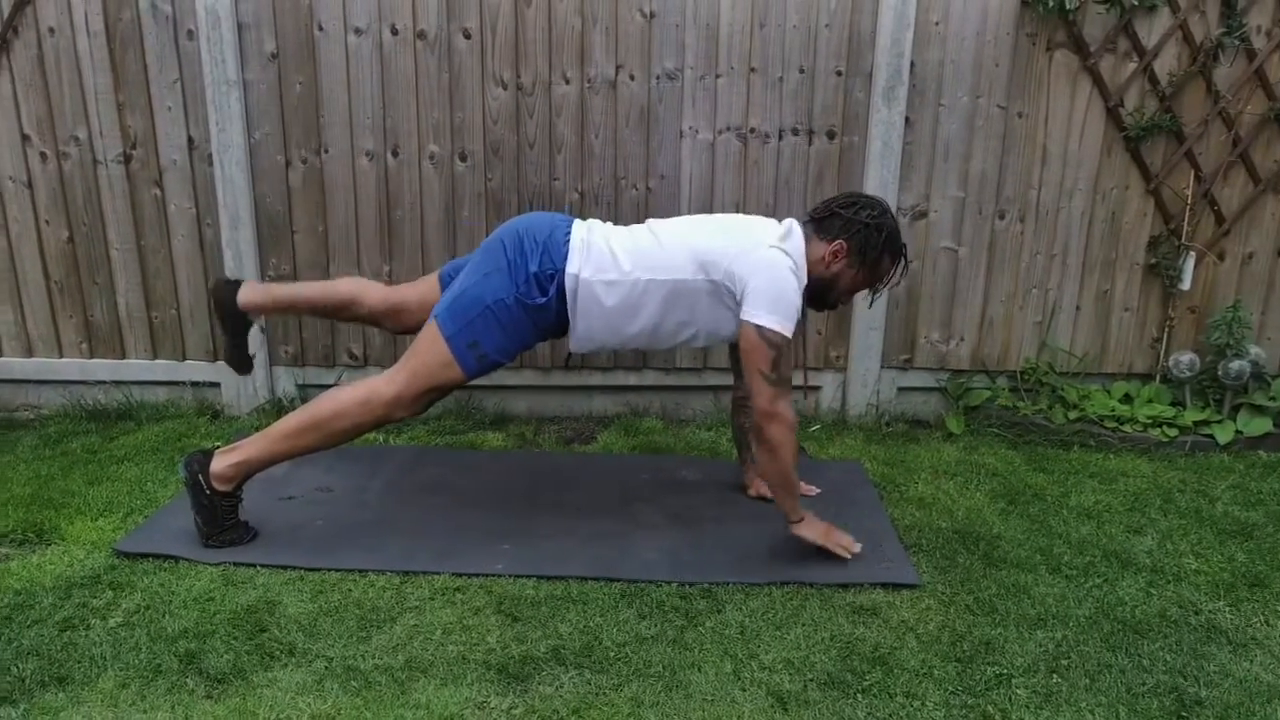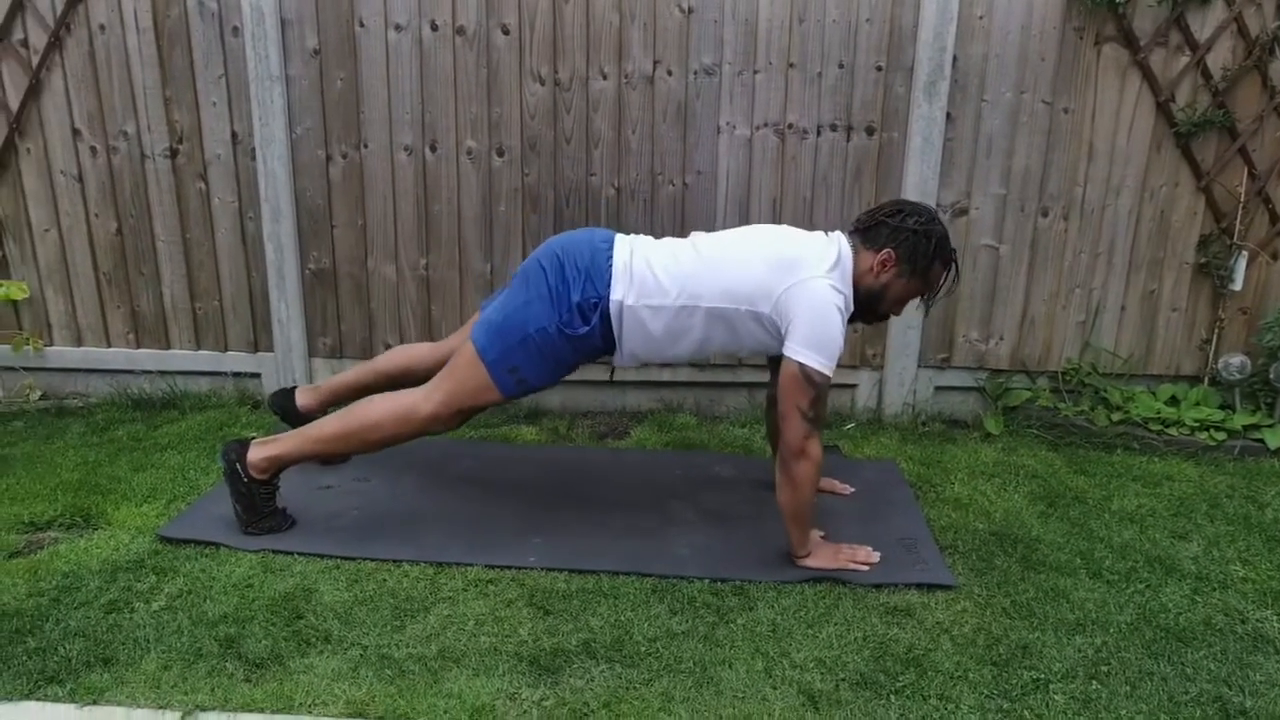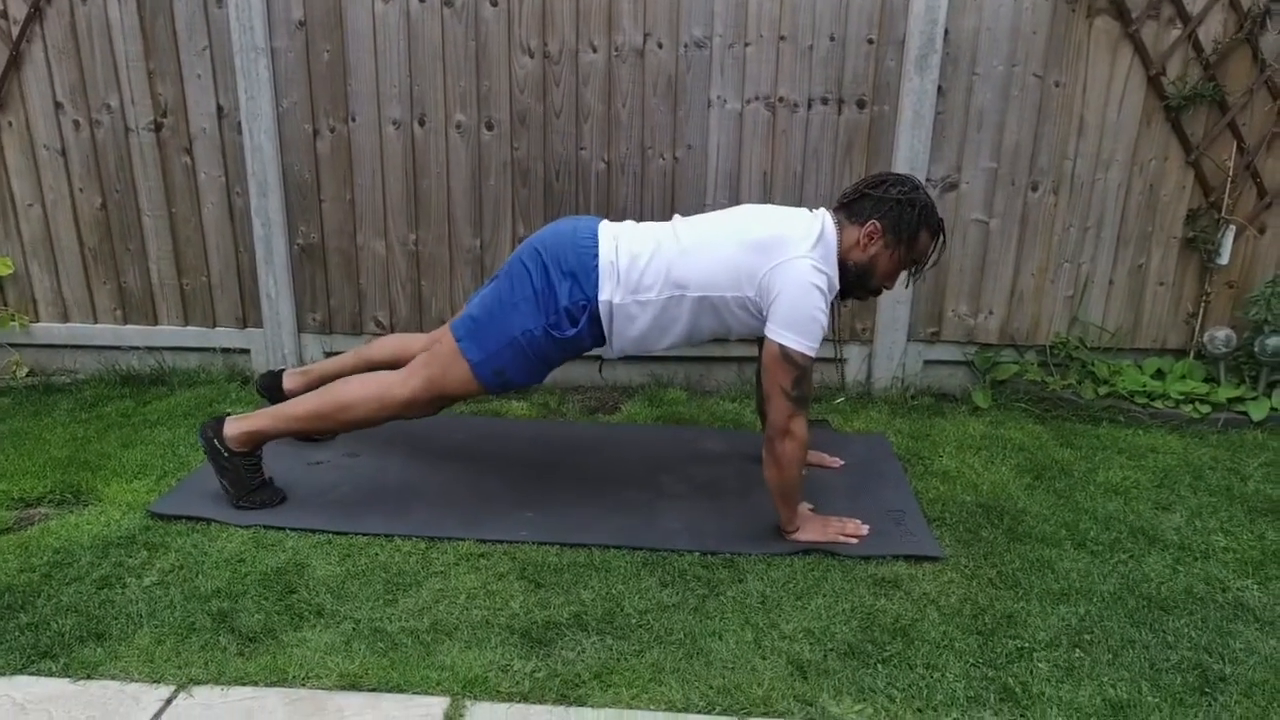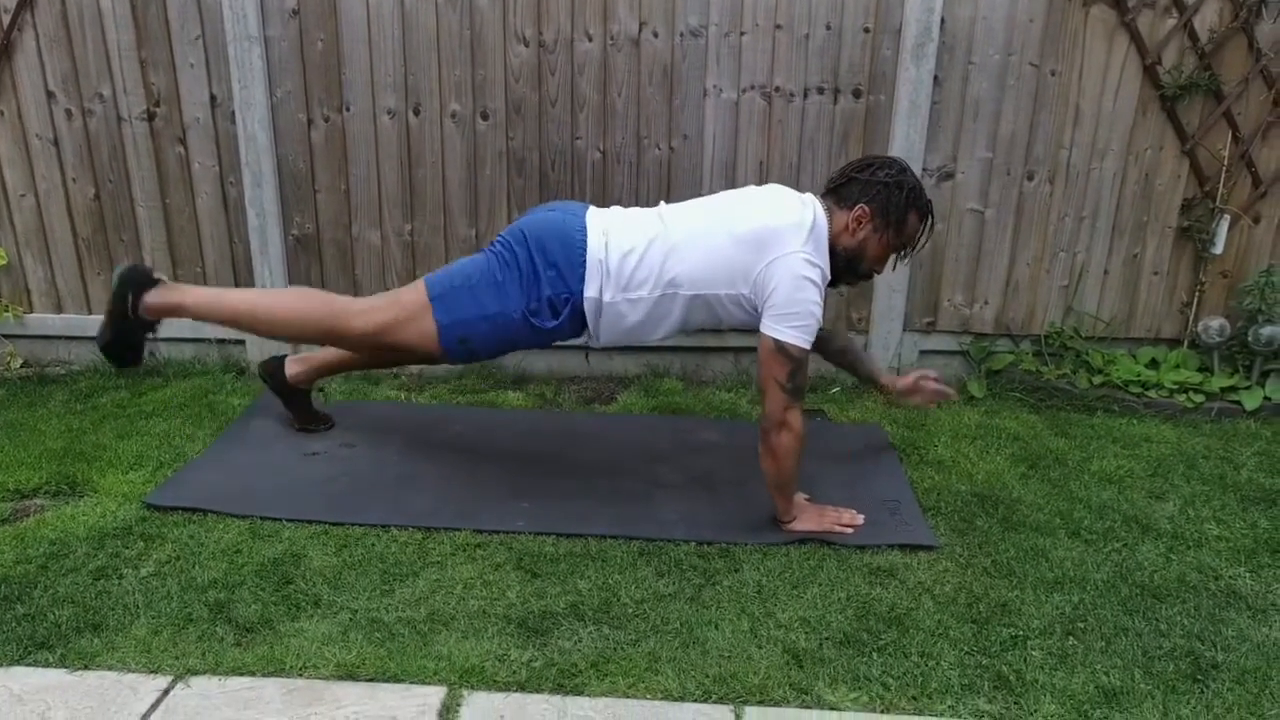
dt=0.5s
person 1, frame 1
left shoulder: (766, 250)
right shoulder: (777, 269)
left elbow: (747, 387)
right elbow: (771, 405)
left wrist: (753, 470)
right wrist: (799, 515)
left hip: (546, 258)
right hip: (539, 268)
left knee: (393, 305)
right knee: (401, 392)
left ankle: (247, 299)
right ankle: (222, 470)
person 1, frame 2
left shoulder: (812, 258)
right shoulder: (823, 299)
left elbow: (780, 397)
right elbow: (800, 438)
left wrist: (795, 470)
right wrist: (805, 545)
left hip: (586, 267)
right hip: (583, 294)
left knee: (446, 358)
right knee: (441, 403)
left ankle: (307, 400)
right ankle: (260, 459)
person 1, frame 3
left shoulder: (800, 233)
right shoulder: (807, 281)
right elbow: (785, 414)
left wrist: (785, 446)
right wrist: (794, 518)
left hip: (578, 254)
right hip: (574, 289)
left knee: (438, 350)
right knee: (423, 386)
left ankle: (293, 381)
right ankle: (239, 433)
person 1, frame 4
left shoulder: (791, 212)
right shoulder: (800, 270)
left elbow: (805, 327)
right elbow: (780, 413)
left wrist: (884, 378)
right wrist: (792, 509)
left hip: (563, 240)
right hip: (558, 283)
left knee: (389, 327)
right knee: (371, 322)
left ankle: (294, 375)
right ankle: (155, 297)
